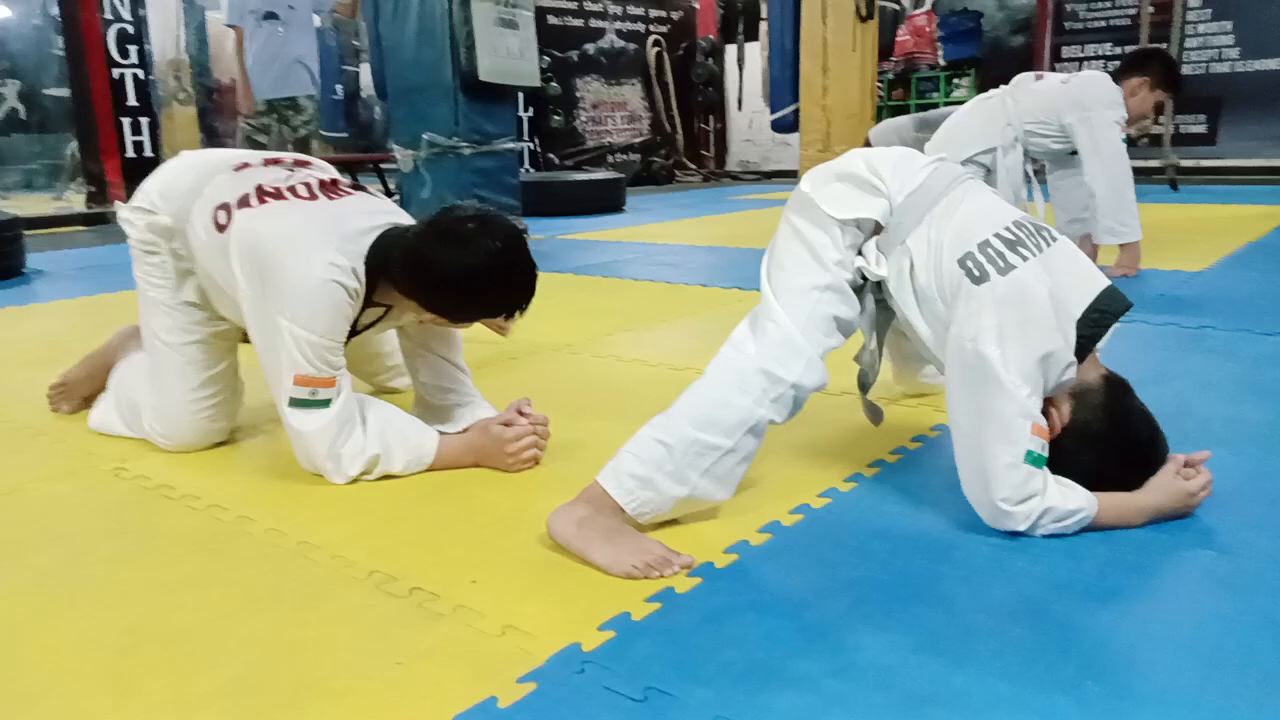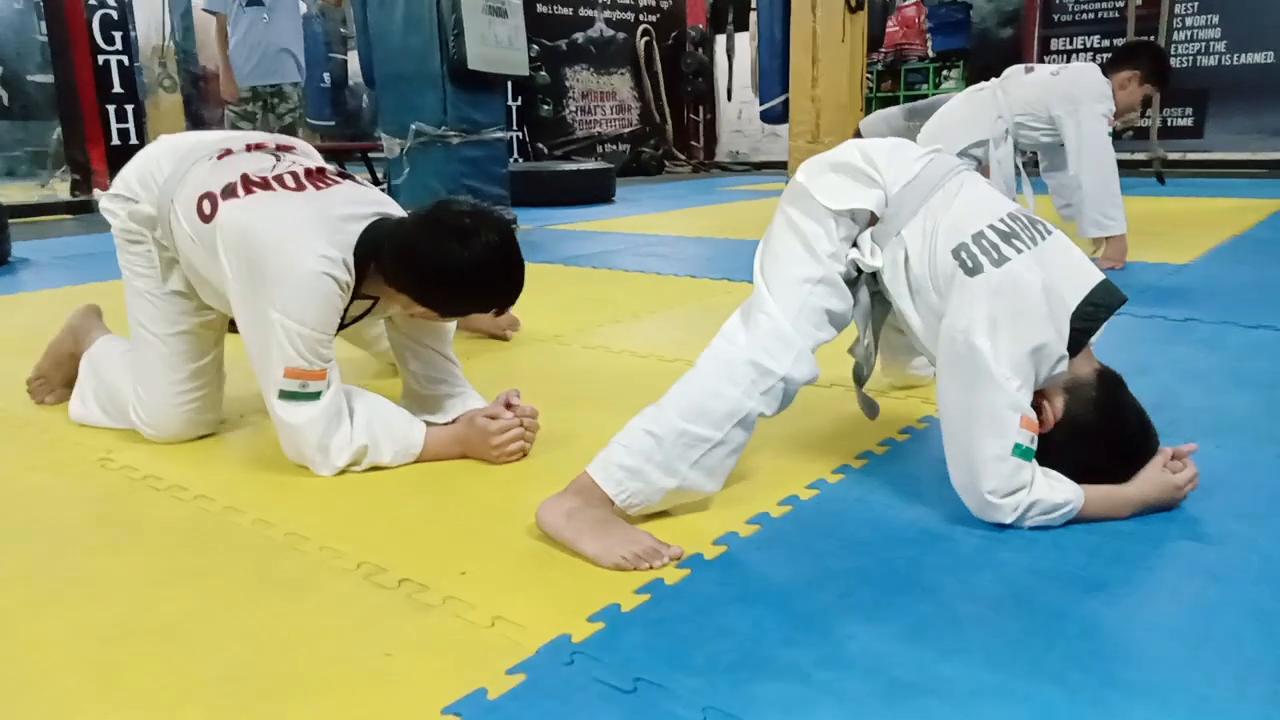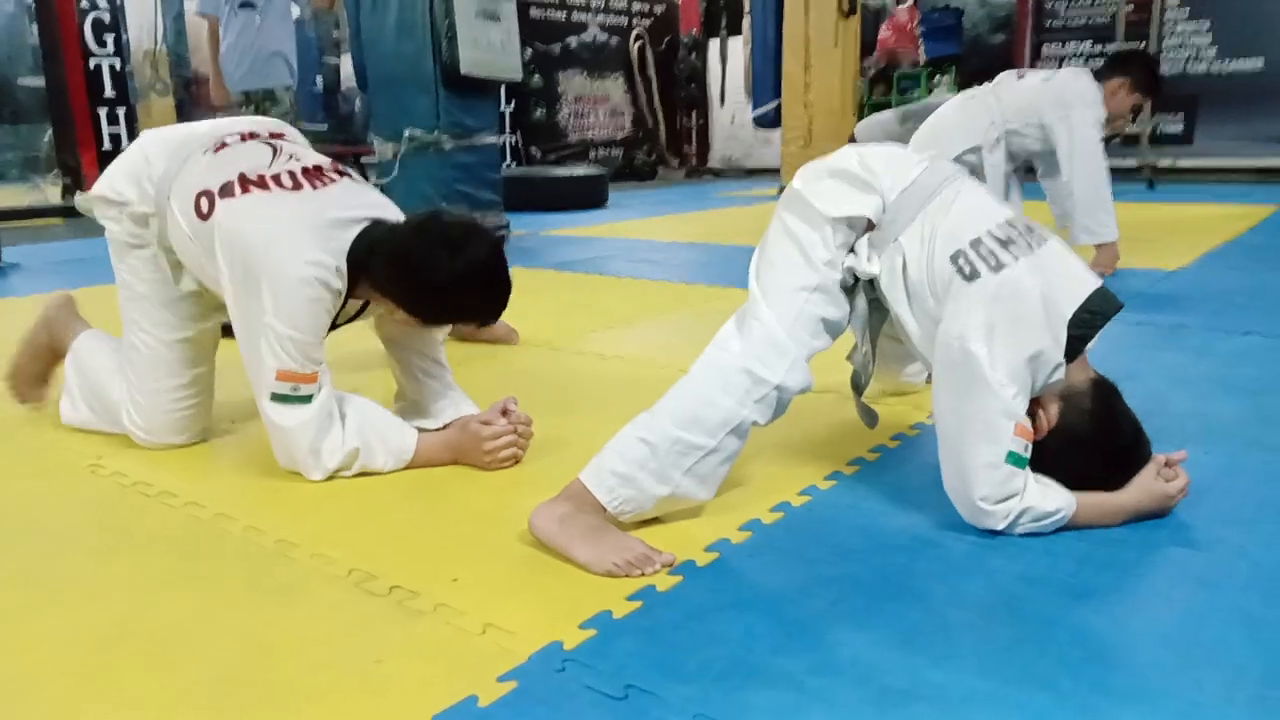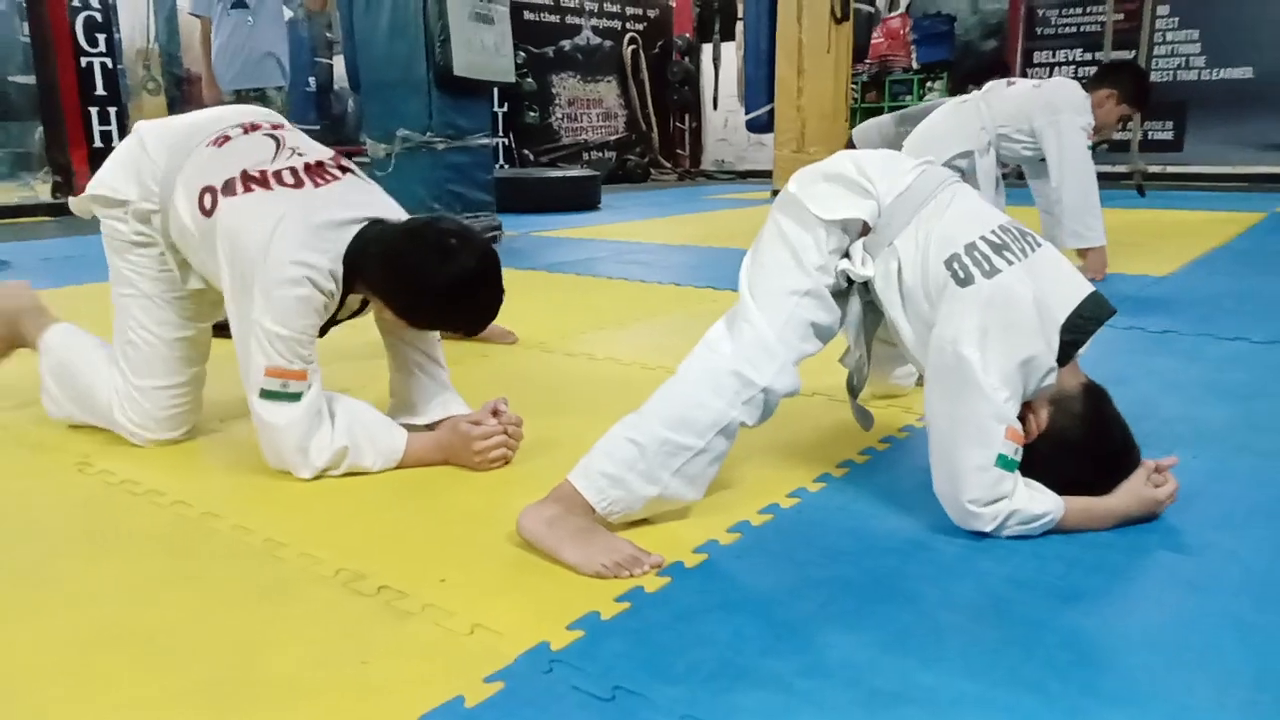
dt=0.1s
person 1, frame 1
left shoulder: (1082, 314)
right shoulder: (1004, 348)
right elbow: (1012, 503)
right wrist: (1148, 503)
left hip: (908, 189)
right hip: (852, 210)
right knee: (777, 359)
left ankle: (919, 367)
right ankle: (600, 508)
person 1, frame 2
left shoulder: (1072, 314)
right shoulder: (996, 340)
right elbow: (1000, 495)
right wrist: (1137, 497)
left hip: (902, 182)
right hip: (847, 200)
right knee: (768, 352)
left ankle: (900, 358)
right ankle: (589, 499)
person 1, frame 3
left shoulder: (1072, 319)
right shoulder: (993, 348)
right elbow: (992, 501)
right wrist: (1128, 502)
left hip: (904, 188)
right hip: (846, 208)
right knee: (762, 358)
left ankle: (900, 360)
right ankle: (581, 506)
person 1, frame 4
left shoulder: (1057, 325)
right shoulder: (986, 351)
right elbow: (981, 503)
right wrist: (1118, 508)
left hip: (893, 196)
right hip: (841, 210)
right knee: (752, 360)
right ankle: (569, 506)
person 2, frame 1
left shoulder: (419, 252)
right shoulder: (316, 285)
left elbow: (444, 392)
right elbow: (330, 446)
left wrist: (491, 425)
right wrist: (473, 449)
left hip: (280, 208)
right hip: (174, 217)
left knee: (393, 370)
right knee: (189, 428)
right ankle: (124, 357)
person 2, frame 2
left shoulder: (412, 249)
right shoulder: (306, 276)
left elbow: (433, 382)
right elbow: (318, 439)
left wrist: (480, 416)
right wrist: (459, 441)
left hip: (262, 184)
right hip: (156, 200)
left knee: (394, 342)
right knee: (175, 420)
right ankle: (94, 341)
person 2, frame 3
left shoulder: (409, 244)
right shoulder: (299, 276)
left elbow: (424, 381)
right elbow: (307, 442)
left wrist: (469, 420)
right wrist: (451, 446)
right hip: (150, 196)
right knee: (163, 422)
right ankle: (67, 331)
person 2, frame 4
left shoulder: (402, 239)
right shoulder: (292, 276)
left elbow: (419, 376)
right elbow: (296, 440)
left wrist: (461, 420)
right wrist: (441, 446)
right hip: (147, 191)
right knee: (155, 417)
person 3, frame 1
left shoulder: (1085, 92)
right shoulder: (1102, 100)
left elbow: (1068, 173)
right elbow: (1108, 176)
left wrist: (1084, 235)
right wrist: (1127, 244)
right hip: (967, 153)
person 3, frame 2
left shoulder: (1074, 85)
right shoulder: (1091, 92)
left elbow: (1059, 164)
right elbow: (1095, 169)
left wrist: (1085, 221)
right wrist: (1114, 236)
right hip: (958, 145)
person 3, frame 3
left shoulder: (1072, 89)
right shoulder: (1081, 98)
left elbow: (1055, 172)
right elbow: (1086, 173)
right wrist: (1104, 244)
right hip: (951, 148)
person 3, frame 4
left shoulder: (1053, 101)
right shoulder: (1069, 108)
left elbow: (1046, 179)
right elbow: (1074, 181)
right wrist: (1092, 249)
right hip: (943, 156)
